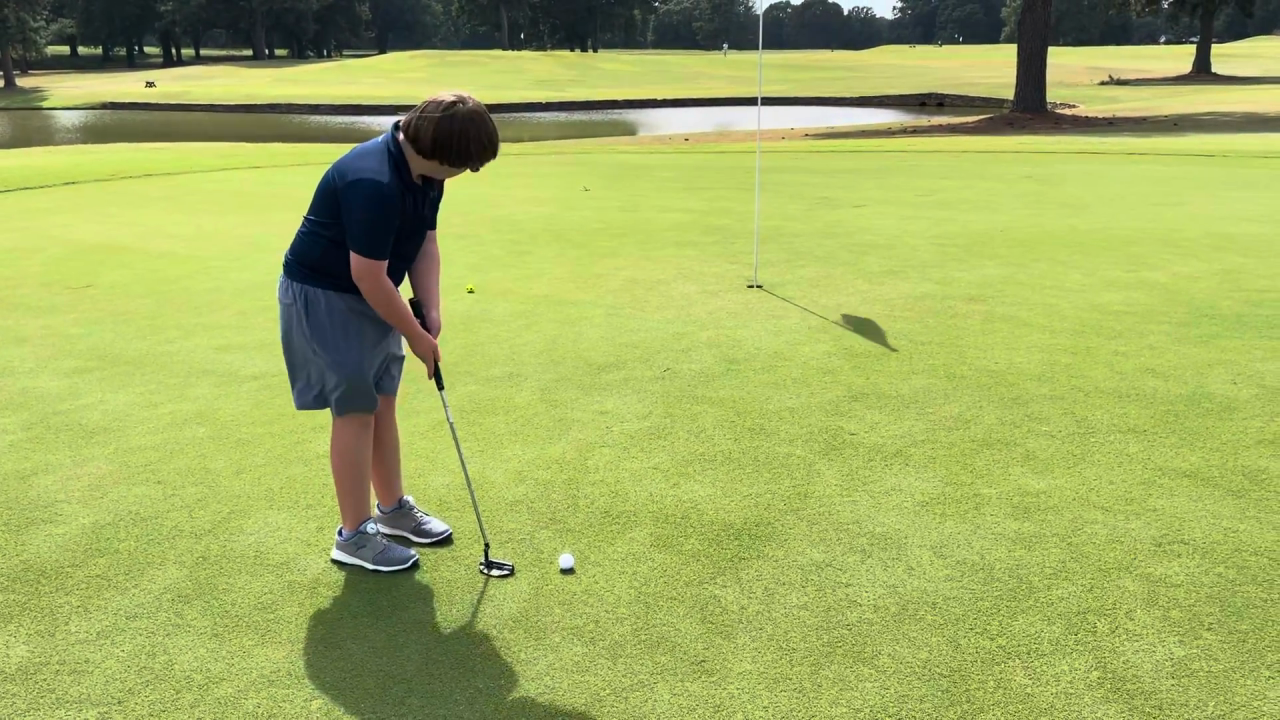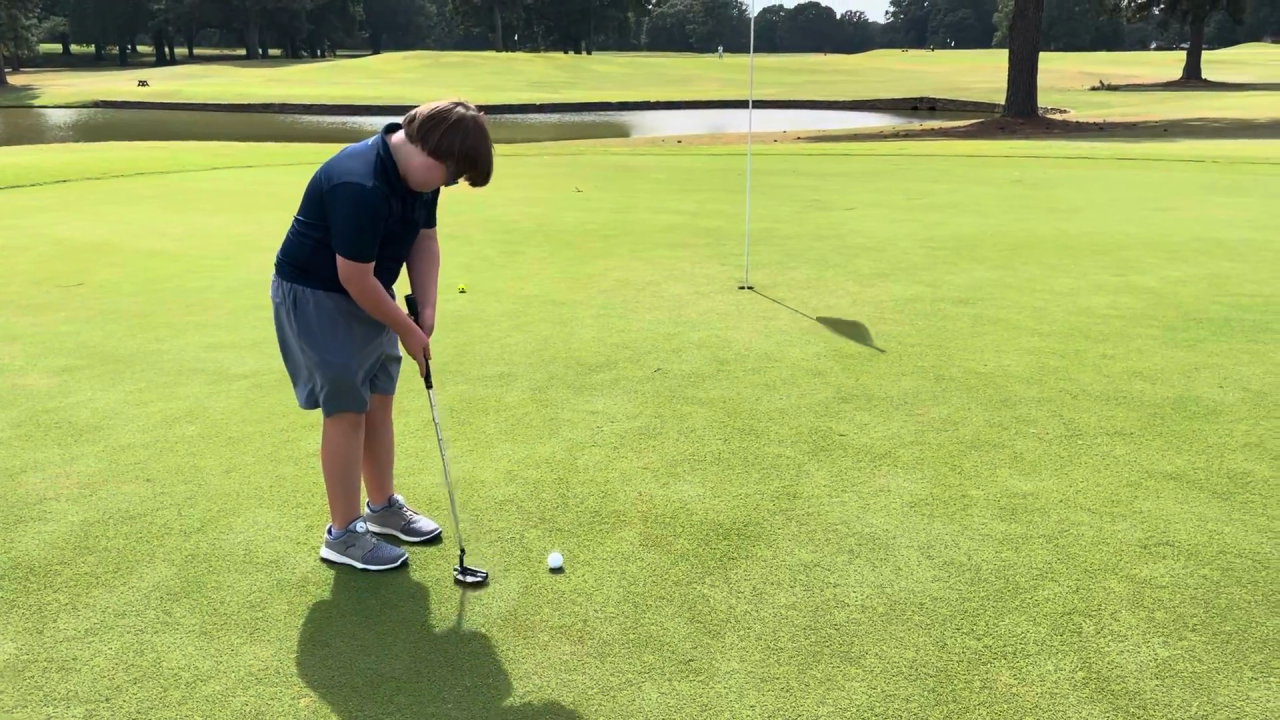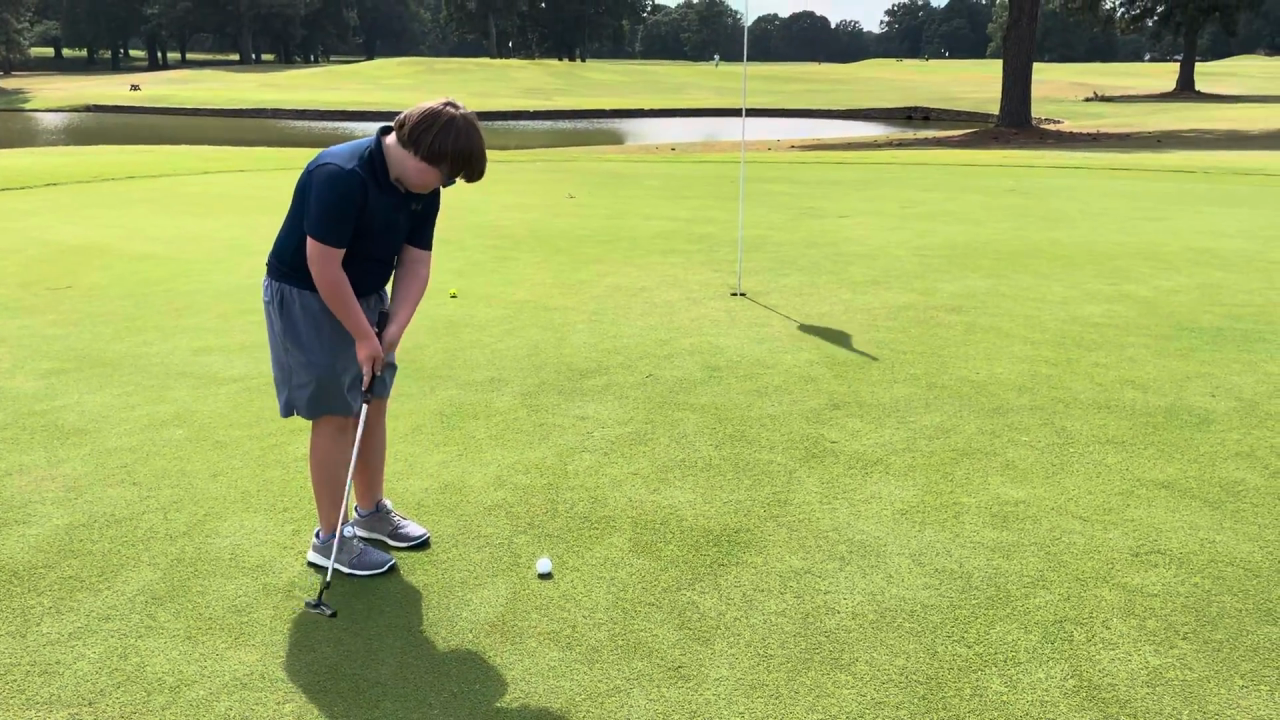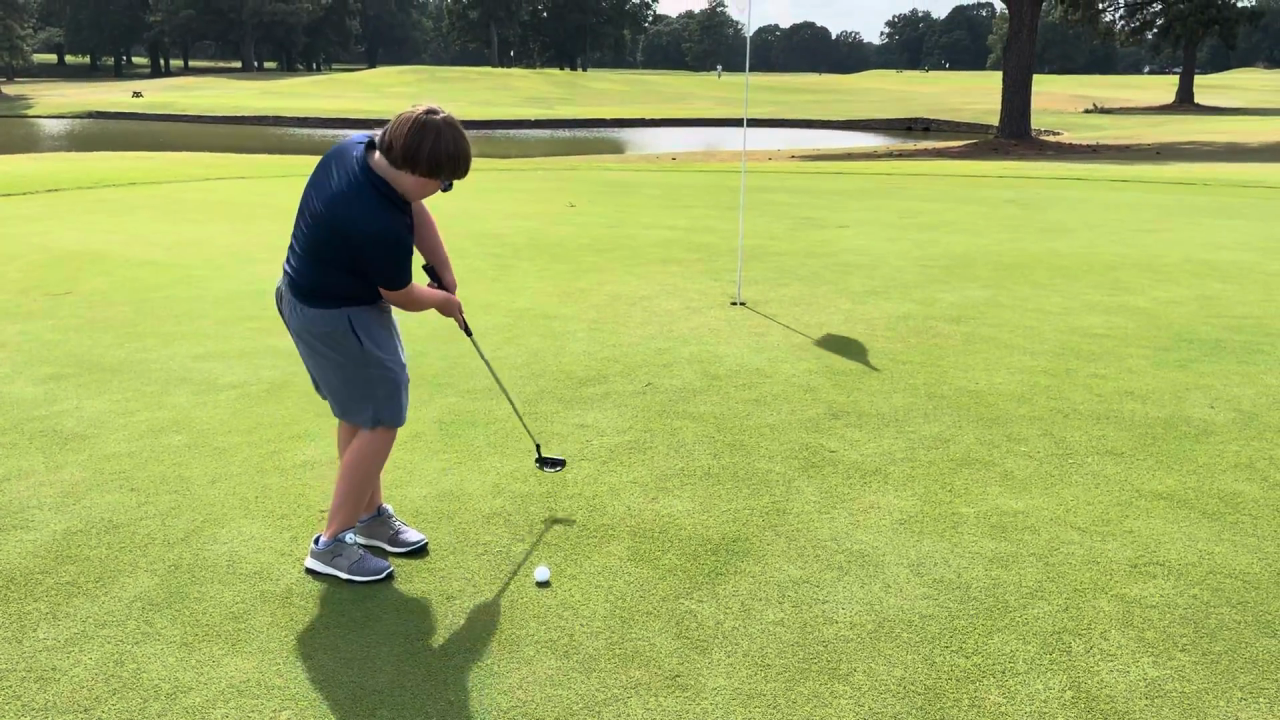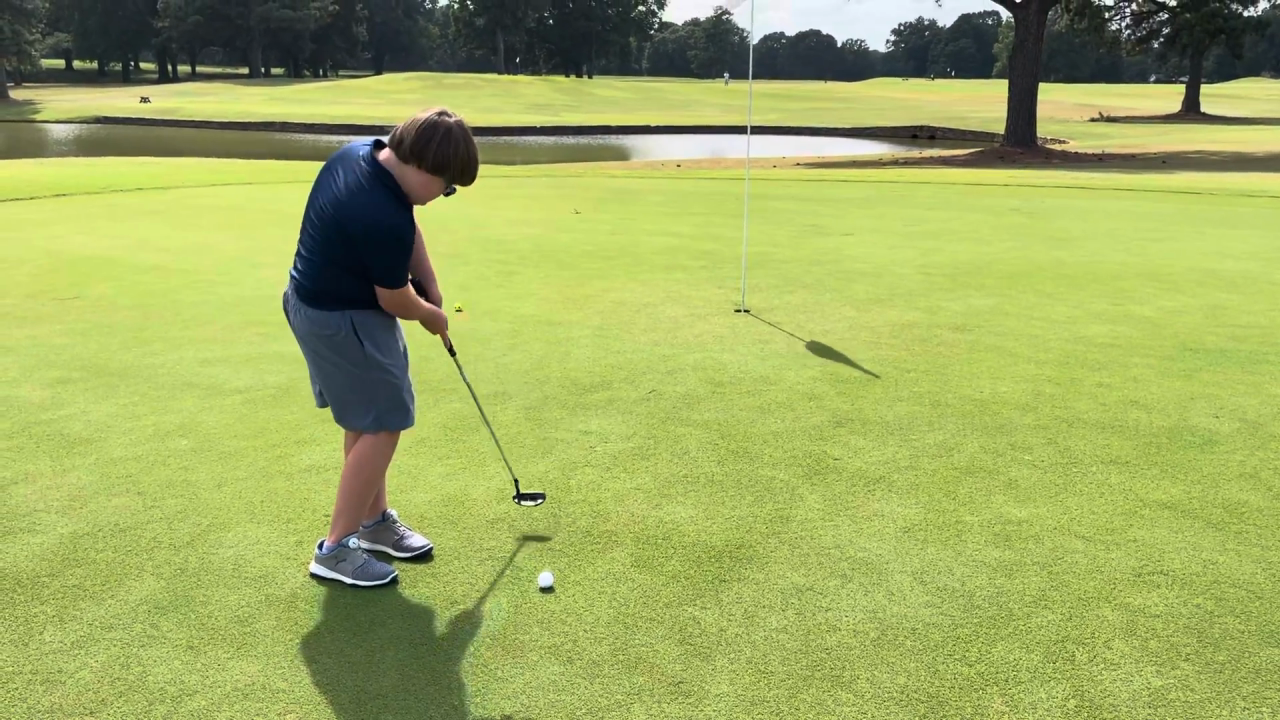
dt=0.5s
person 1, frame 1
left shoulder: (424, 173)
right shoulder: (373, 184)
left elbow: (425, 242)
right elbow: (369, 277)
left wrist: (431, 311)
right wrist: (415, 335)
left hip: (369, 295)
right hip: (323, 295)
left knee: (382, 403)
right knee: (355, 410)
left ankle: (393, 508)
right ankle: (354, 535)
person 1, frame 2
left shoulder: (417, 174)
right shoulder: (359, 186)
left elbow: (424, 241)
right elbow: (355, 277)
left wrist: (426, 310)
right wrist: (406, 330)
left hip: (365, 292)
right hip: (316, 295)
left knee: (378, 400)
right knee: (347, 409)
left ankle: (383, 505)
right ankle: (343, 533)
person 1, frame 3
left shoulder: (421, 188)
right shoulder: (341, 177)
left elbow: (415, 262)
right elbow: (323, 267)
left wrist: (393, 332)
right wrist: (363, 336)
left hip: (364, 294)
right hip: (306, 298)
left knee: (373, 404)
right knee: (335, 414)
left ankle: (371, 512)
right ankle: (330, 538)
person 1, frame 4
left shoulder: (362, 149)
right shoulder: (378, 225)
left elbow: (415, 212)
right elbow: (401, 296)
left wrist: (446, 274)
right wrist: (440, 300)
left hip: (318, 296)
right hip: (334, 314)
left knee: (362, 411)
right knee: (380, 419)
left ankle: (369, 516)
right ankle: (332, 543)
person 1, frame 5
left shoulder: (364, 154)
right shoulder: (380, 217)
right elbow: (394, 299)
left wrist: (431, 290)
right wrist: (431, 314)
left hip: (324, 302)
right hip: (340, 317)
left knee: (369, 418)
right knee: (383, 425)
left ankle: (375, 521)
right ankle: (336, 548)
